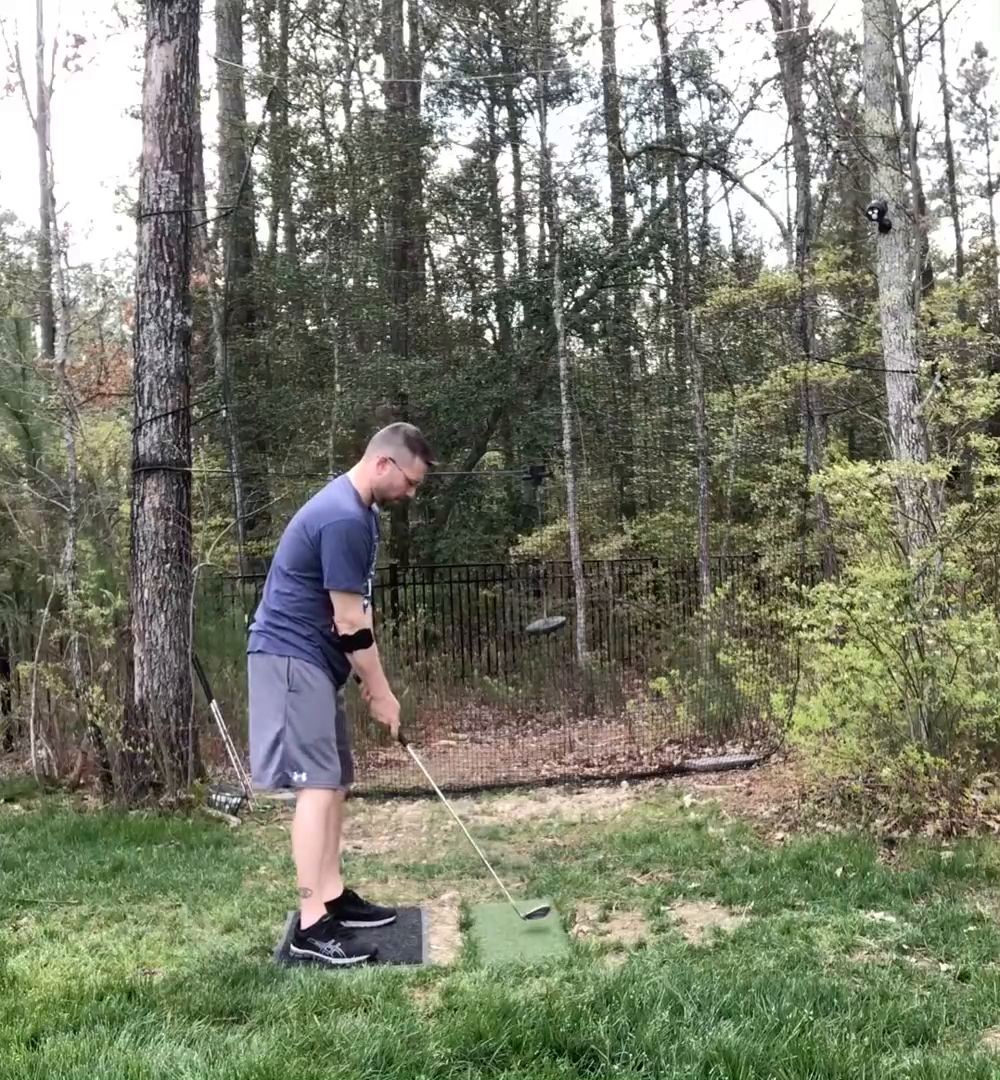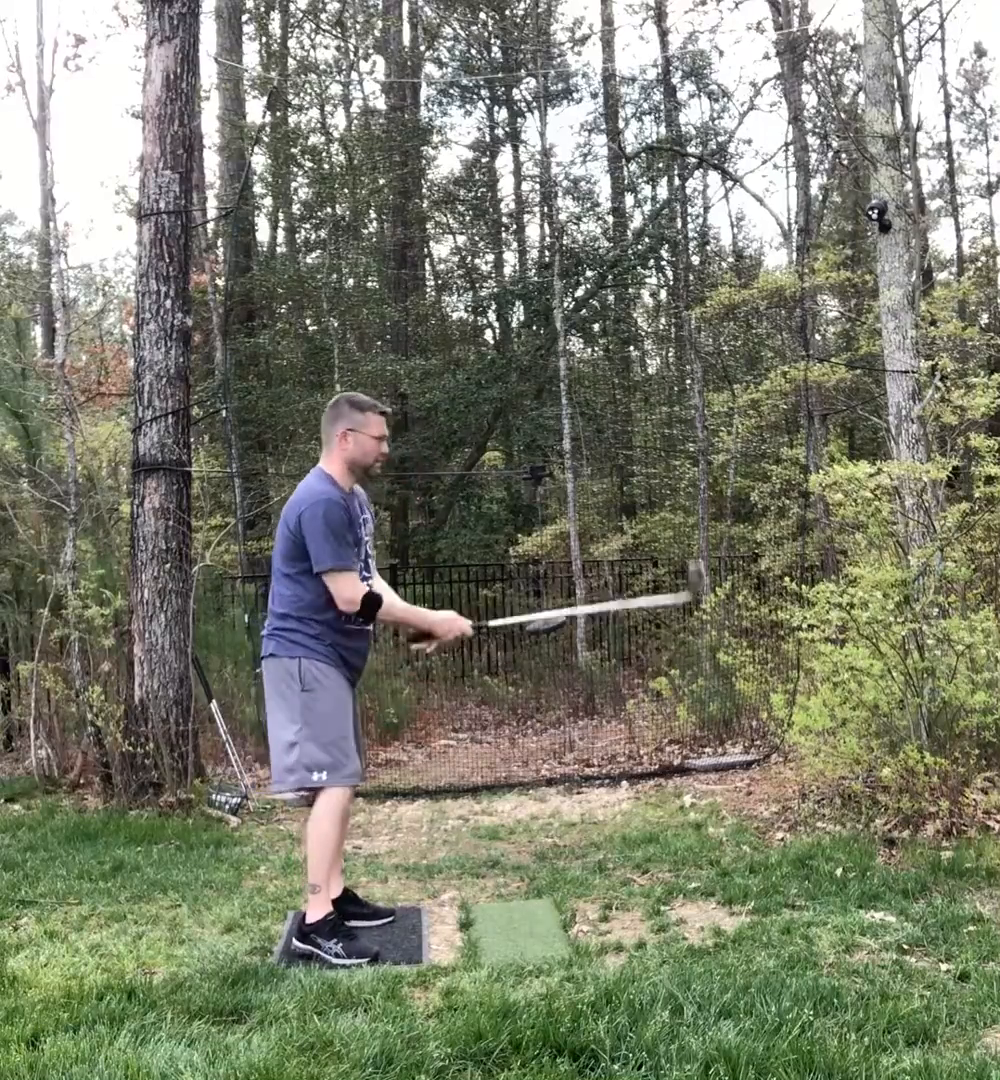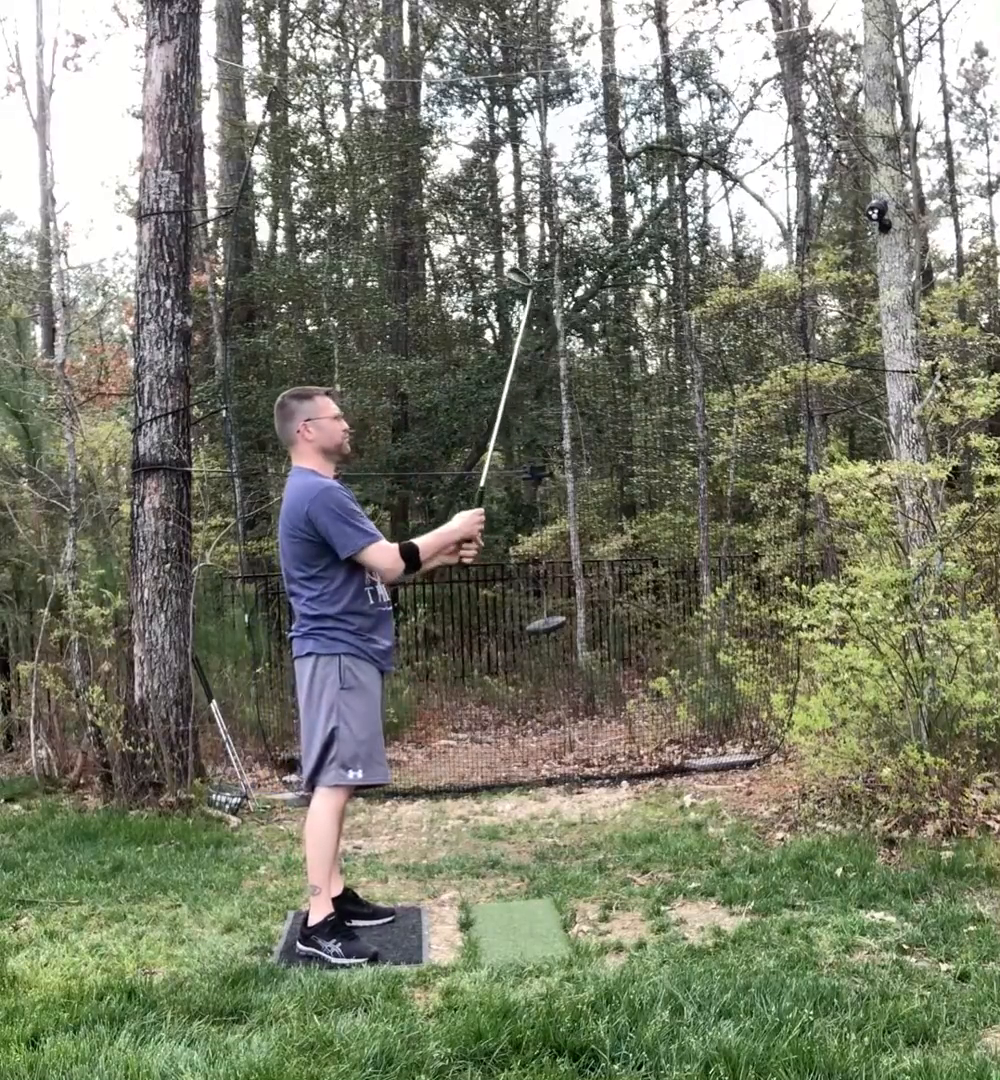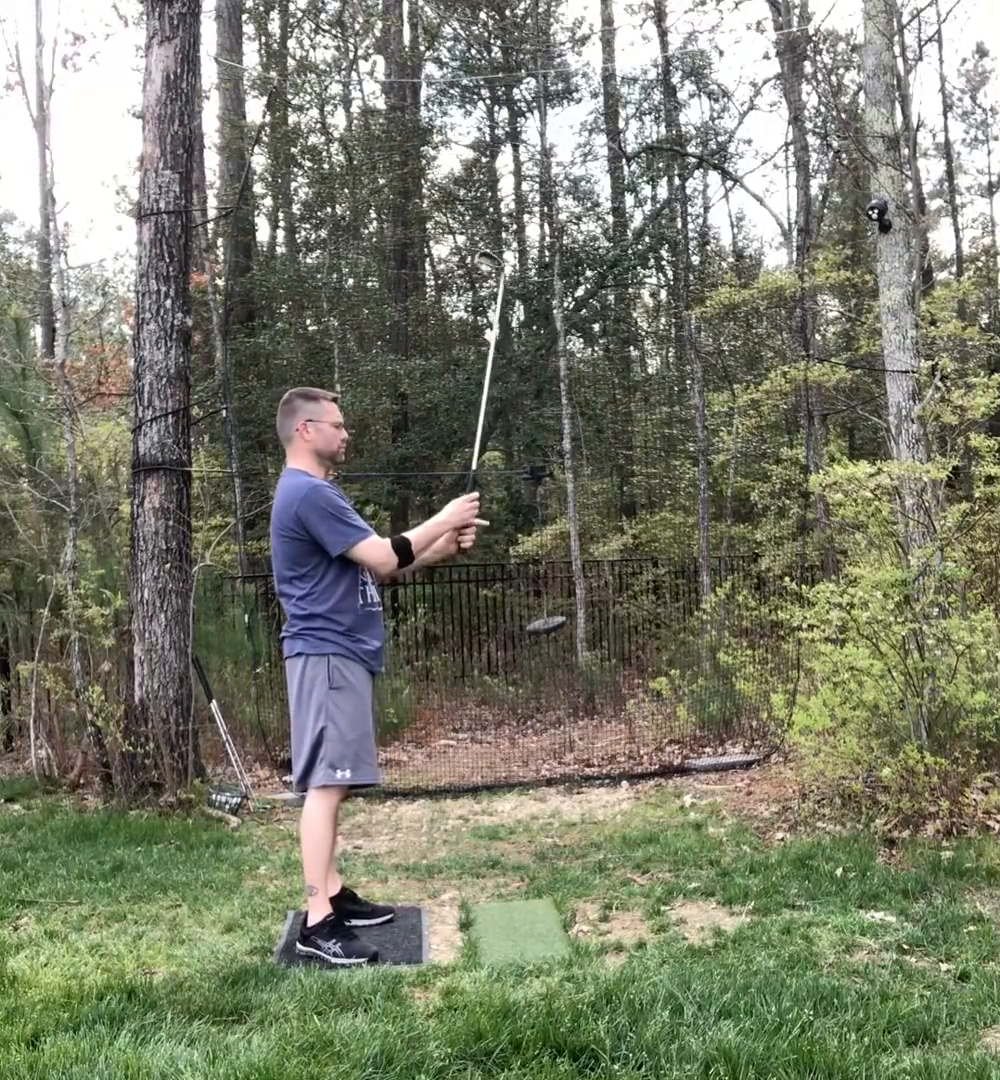
dt=1s
person 1, frame 1
left shoulder: (356, 509)
right shoulder: (343, 519)
left elbow: (356, 610)
right elbow: (349, 621)
left wrist: (372, 682)
right wrist: (380, 692)
left hip: (314, 659)
right hip: (292, 659)
left knee: (334, 782)
right knee: (317, 785)
left ankle: (332, 896)
right ankle: (312, 924)
person 1, frame 2
left shoulder: (354, 498)
right shoulder: (321, 502)
left elbow: (368, 580)
right elbow: (351, 599)
left wrist: (418, 620)
right wrist: (430, 621)
left hip: (331, 659)
right hip: (306, 659)
left knee: (343, 780)
right knee: (334, 782)
left ankle: (334, 893)
right ankle: (317, 920)
person 1, frame 3
left shoulder: (320, 491)
right shoulder: (319, 494)
left elbow: (376, 567)
right elbow: (389, 564)
left wrist: (446, 552)
right wrist: (451, 530)
left hip: (347, 653)
right hip: (337, 654)
left knee: (337, 782)
right knee: (333, 782)
left ankle: (335, 894)
right ankle: (318, 921)
person 1, frame 4
left shoulder: (316, 492)
right shoulder: (308, 493)
left elbow: (375, 564)
right elbow: (383, 559)
left wrist: (446, 544)
right wrist: (442, 520)
left hip: (342, 655)
right hip: (327, 655)
left knee: (333, 782)
right knee: (326, 783)
left ankle: (333, 894)
right ankle: (317, 922)
